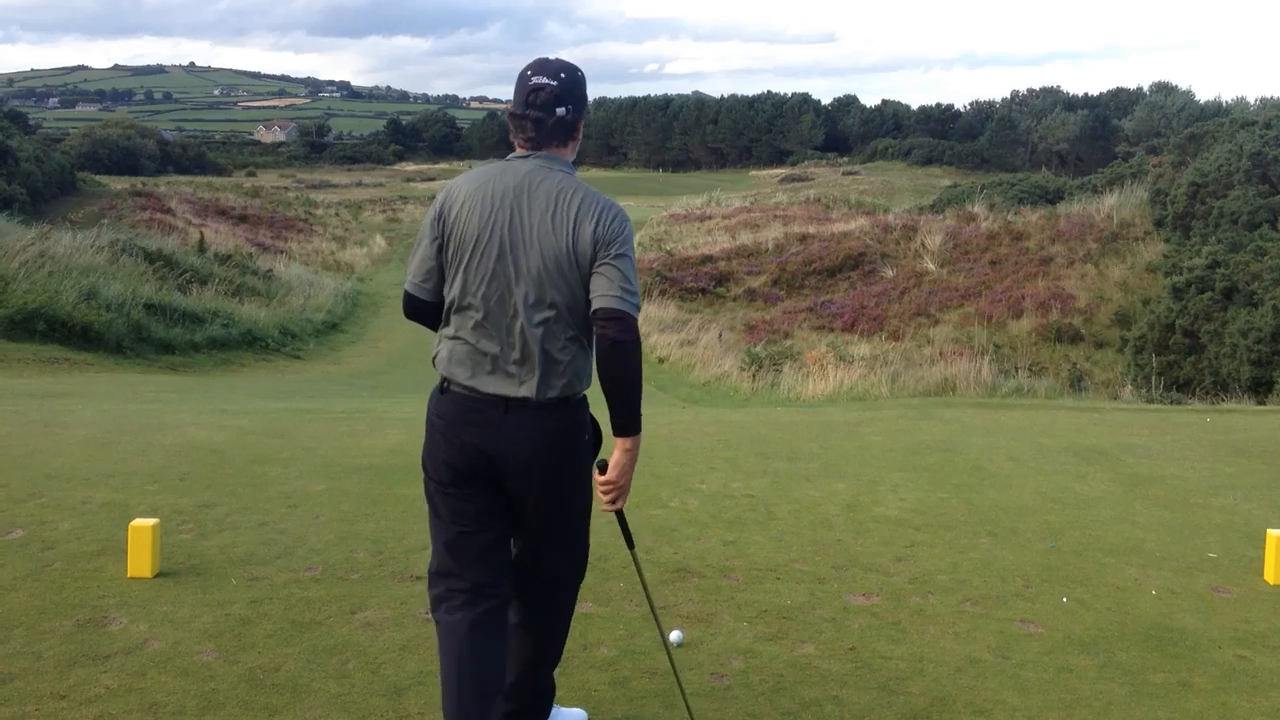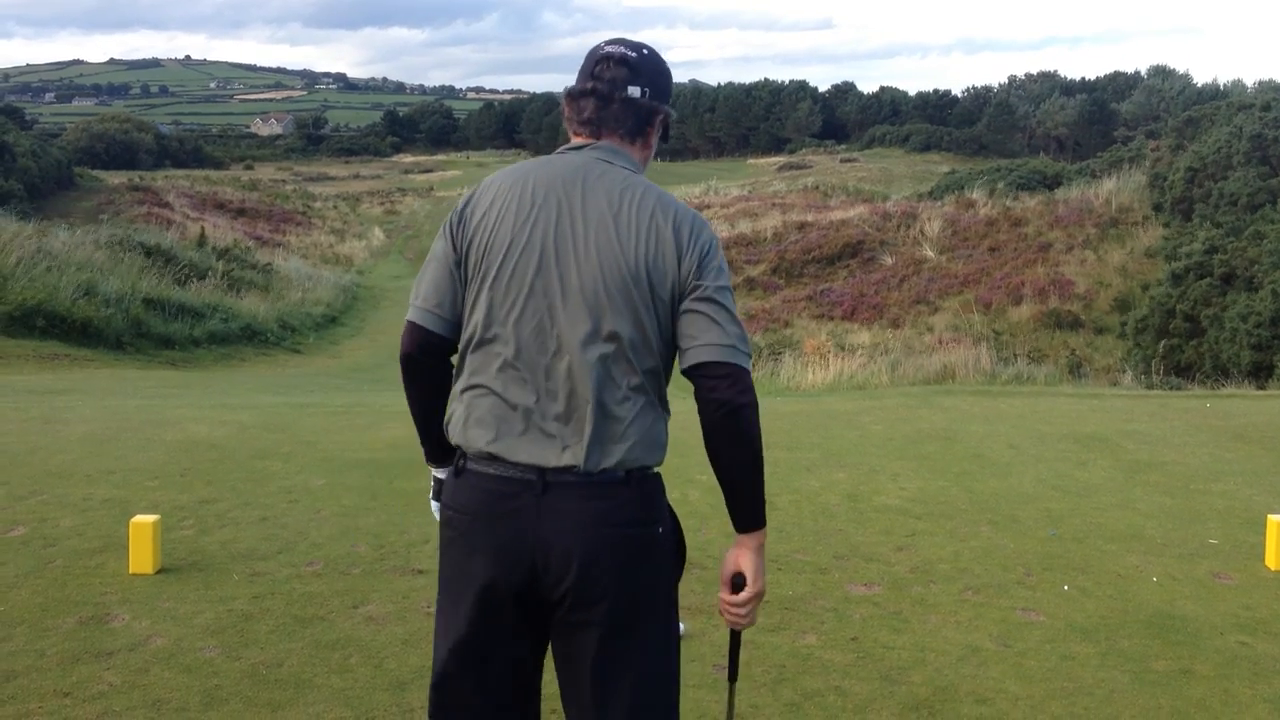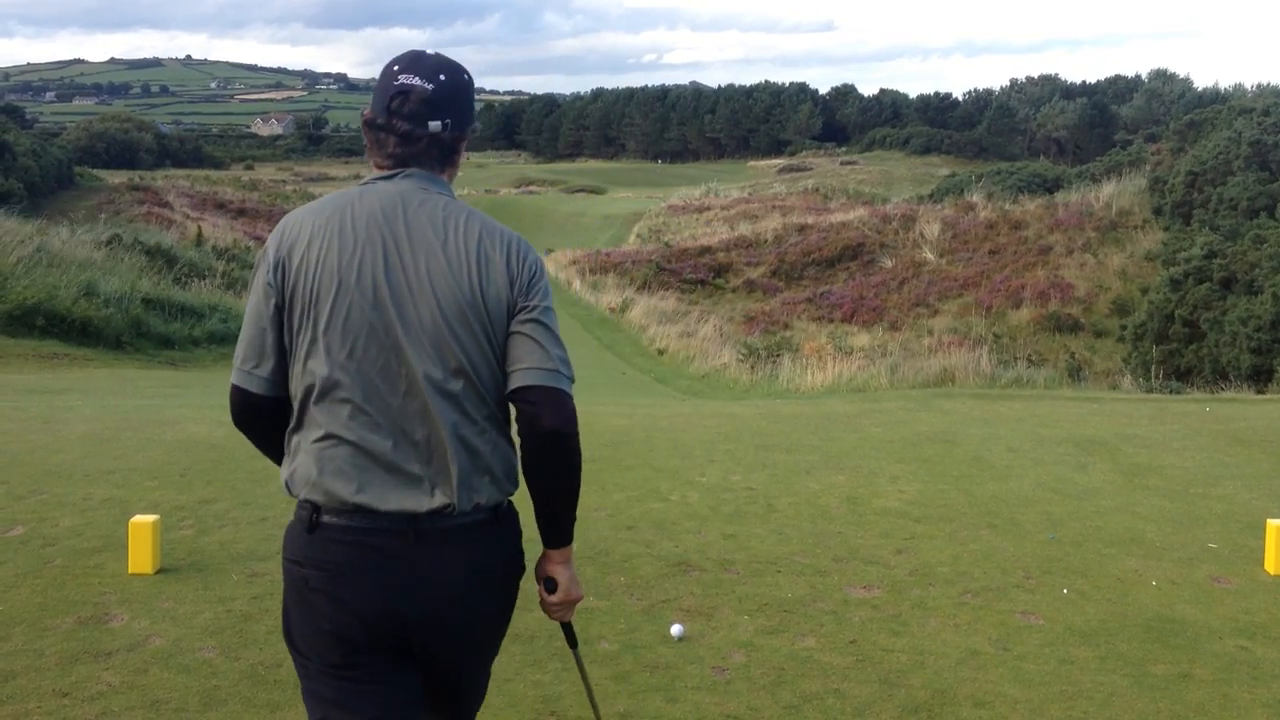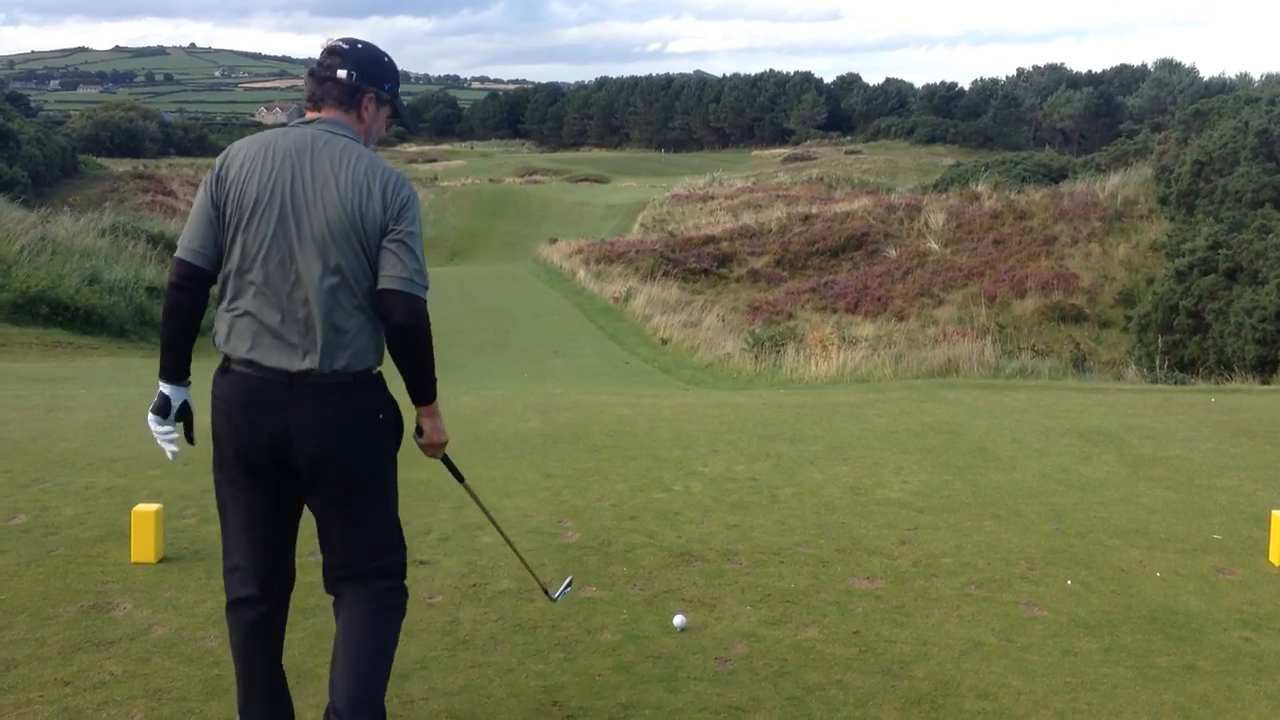
dt=1s
person 1, frame 1
left shoulder: (458, 193)
right shoulder: (599, 213)
left elbow: (418, 302)
right elbow: (616, 333)
right wrist: (625, 441)
left hip: (459, 418)
right hip: (549, 427)
left knee: (463, 587)
right knee: (545, 581)
person 1, frame 2
left shoulder: (484, 198)
right shoulder: (680, 228)
left elbow: (419, 350)
right elbow: (725, 394)
left wrist: (442, 463)
right wrist: (749, 534)
left hip: (484, 506)
right hip: (614, 519)
person 1, frame 3
left shoulder: (298, 235)
right shoulder: (506, 252)
left elbow: (251, 404)
right elbow: (548, 420)
right wrist: (558, 549)
left hip: (339, 558)
right hip: (471, 554)
person 1, frame 4
left shoulder: (237, 160)
right shoulder: (386, 184)
left elbow: (186, 280)
right elbow: (405, 313)
left wrist: (172, 381)
right wrist: (427, 407)
left hip: (245, 397)
right hip: (343, 407)
left knee: (253, 584)
right knee: (369, 580)
